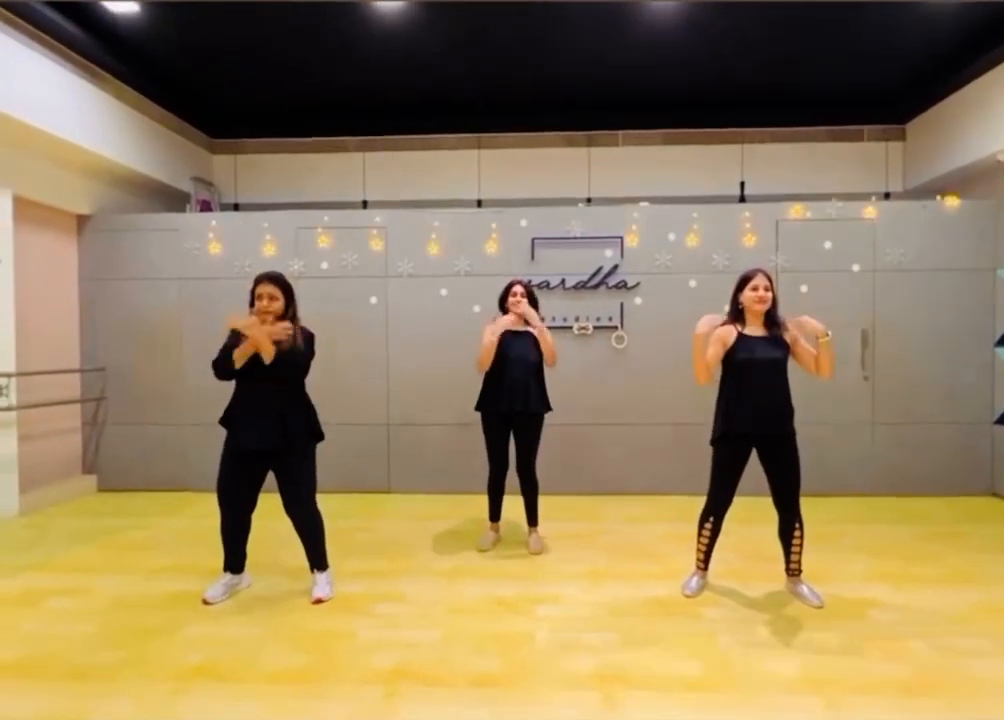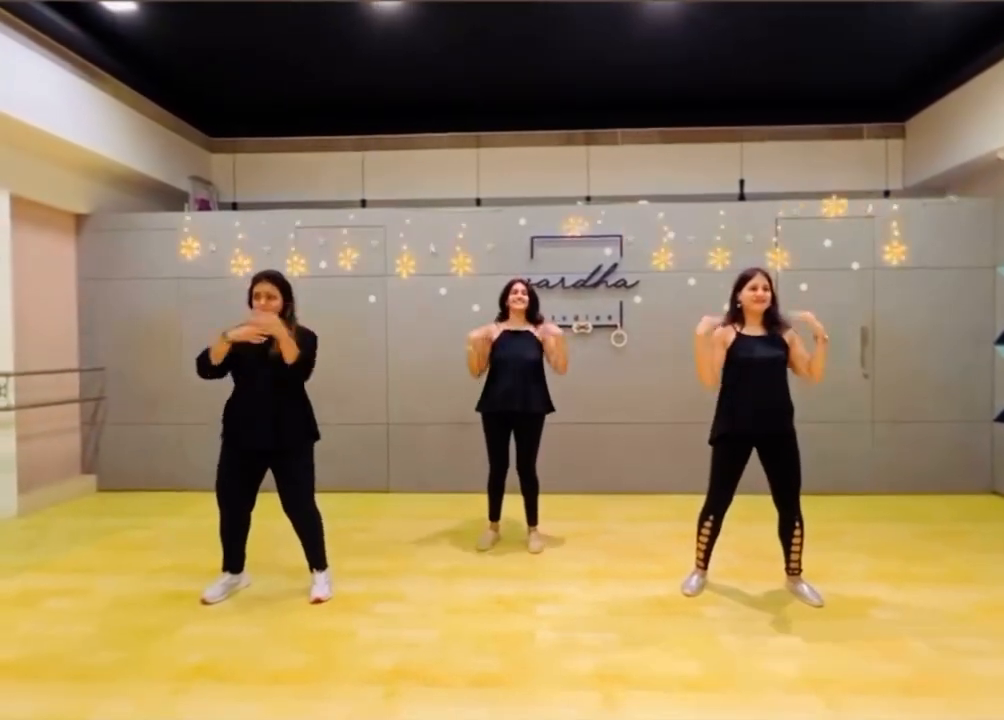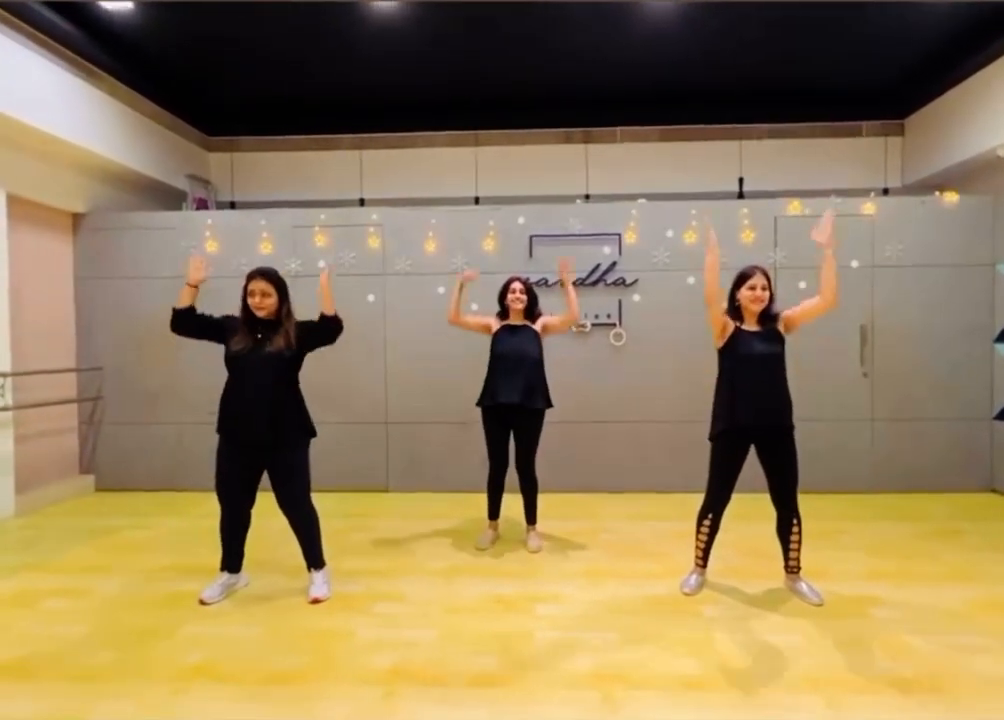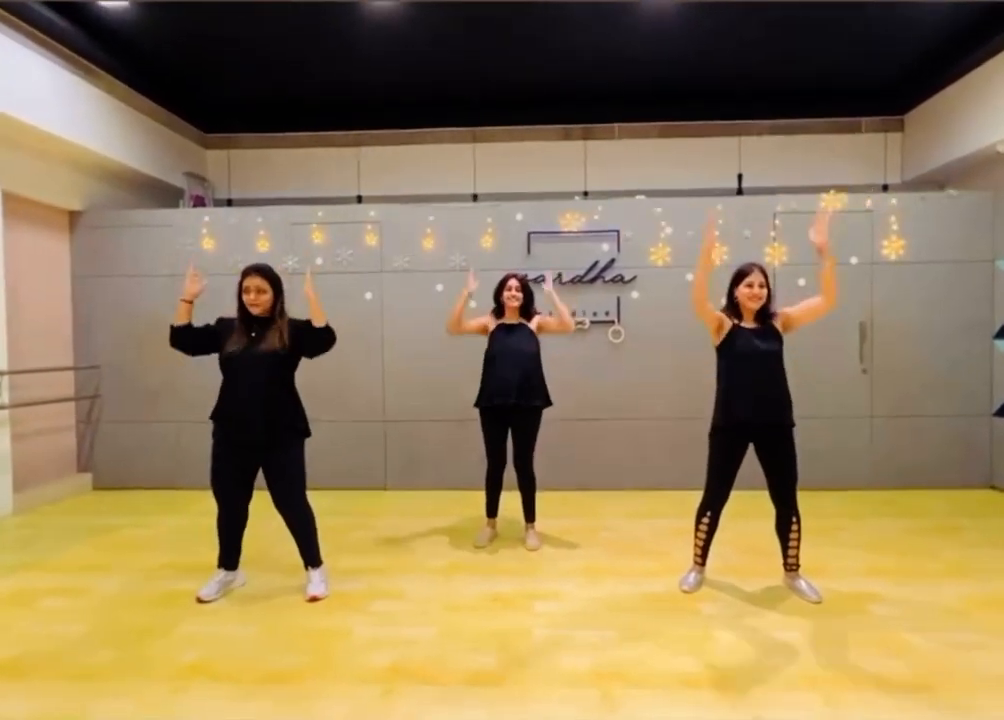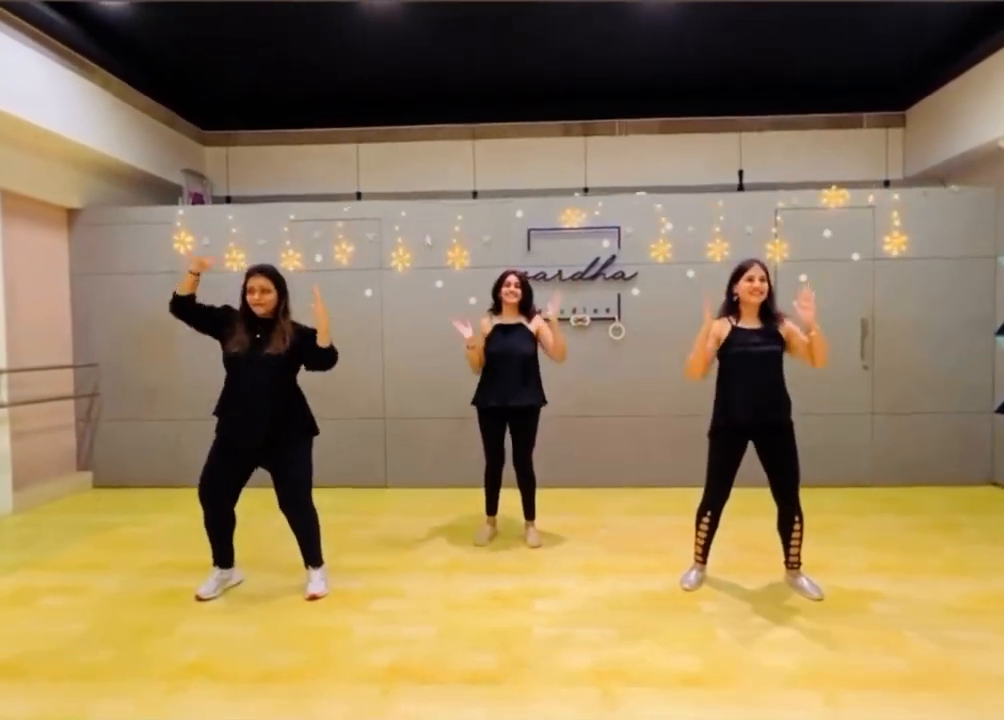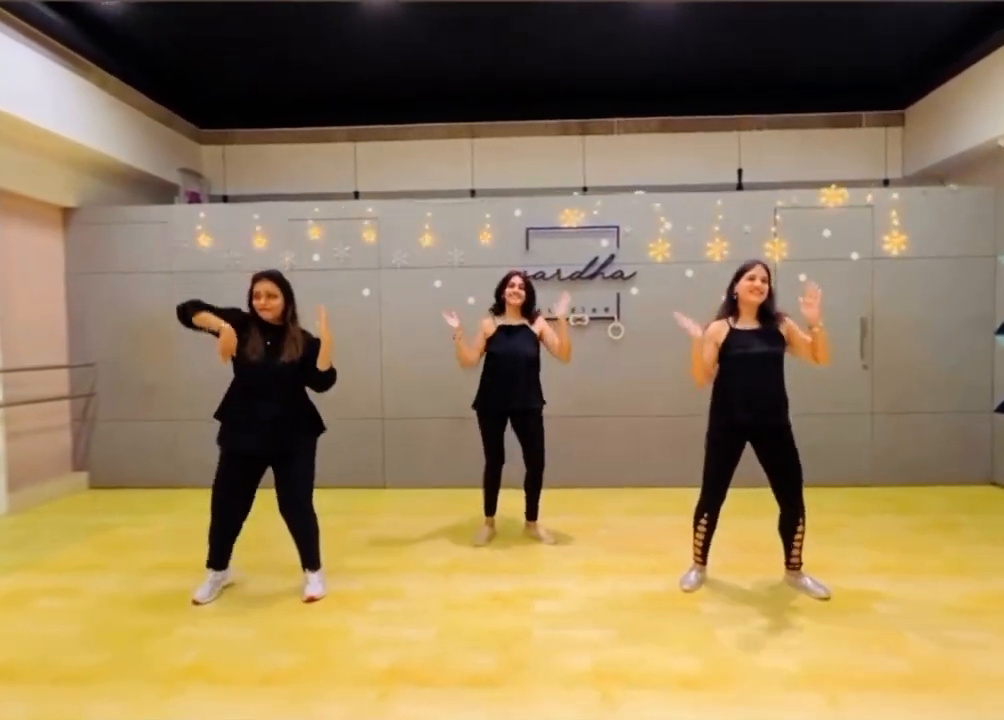
dt=0.2s
person 1, frame 1
left shoulder: (785, 333)
right shoulder: (726, 332)
left elbow: (823, 371)
right elbow: (703, 378)
left wrist: (822, 336)
right wrist: (699, 338)
left hip: (777, 430)
right hip: (734, 429)
left knee: (789, 506)
right knee: (717, 502)
left ankle: (794, 578)
right ankle: (700, 571)
person 1, frame 2
left shoulder: (784, 334)
right shoulder: (725, 333)
left elbow: (813, 375)
right elbow: (710, 381)
left wrist: (820, 336)
right wrist: (701, 339)
left hip: (778, 430)
right hip: (733, 430)
left knee: (790, 506)
right knee: (717, 502)
left ankle: (794, 577)
right ankle: (700, 570)
person 1, frame 3
left shoulder: (780, 324)
right shoulder: (724, 327)
left elbow: (827, 298)
right elbow: (710, 296)
left wrist: (827, 248)
right wrist: (712, 247)
left hip: (776, 429)
right hip: (732, 429)
left knee: (787, 504)
right knee: (715, 502)
left ankle: (793, 576)
right ankle: (698, 569)
person 1, frame 4
left shoulder: (778, 322)
right shoulder: (723, 325)
left elbow: (828, 301)
right elbow: (698, 300)
left wrist: (823, 251)
right wrist: (706, 250)
left hip: (775, 426)
right hip: (730, 426)
left knee: (786, 502)
right knee: (714, 498)
left ankle: (792, 573)
right ankle: (697, 567)
person 1, frame 5
left shoulder: (781, 326)
right shoulder: (721, 328)
left elbow: (818, 361)
right elbow: (694, 373)
left wrist: (810, 325)
right wrist: (706, 336)
left hip: (775, 423)
right hip: (730, 424)
left knee: (789, 499)
right knee: (714, 497)
left ankle: (793, 571)
right ankle: (698, 565)
person 1, frame 6
left shoulder: (781, 326)
right shoulder: (719, 329)
left elbow: (820, 358)
right elbow: (701, 379)
left wrist: (814, 322)
right wrist: (698, 340)
left hip: (773, 424)
right hip: (727, 425)
left knee: (792, 499)
right knee: (711, 497)
left ankle: (795, 571)
right ankle: (698, 566)
person 2, frame 1
left shoulder: (300, 339)
right shoulder: (240, 336)
left elbow: (287, 372)
right elbow: (224, 370)
left wrist: (263, 340)
right wrist: (252, 341)
left hip: (291, 437)
right hip: (244, 436)
left knee: (301, 506)
right knee: (232, 505)
left ankle: (321, 573)
right ankle: (234, 574)
person 2, frame 2
left shoulder: (301, 337)
right shoulder: (239, 335)
left elbow: (299, 373)
right elbow: (207, 368)
left wrist: (281, 336)
right wrist: (229, 338)
left hip: (289, 437)
right hip: (242, 436)
left knee: (300, 505)
right knee: (231, 504)
left ankle: (320, 573)
right ankle: (233, 573)
person 2, frame 3
left shoulder: (296, 332)
right shoulder: (232, 329)
left elbow: (331, 330)
right elbow: (182, 325)
left wrist: (325, 289)
right wrist: (192, 284)
left hip: (285, 435)
right hip: (238, 435)
left knee: (296, 503)
right knee: (232, 504)
left ankle: (318, 571)
right ankle: (231, 573)
person 2, frame 4
left shoulder: (291, 332)
right shoulder: (227, 331)
left elbow: (324, 340)
right elbow: (182, 340)
left wrist: (312, 299)
right wrist: (188, 297)
left hip: (280, 435)
right hip: (232, 434)
left knee: (291, 502)
right knee: (229, 503)
left ankle: (315, 570)
right ankle: (228, 571)
person 2, frame 5
left shoulder: (294, 334)
right shoulder: (230, 324)
left elbow: (325, 360)
right elbow: (182, 309)
left wrist: (321, 314)
right wrist: (194, 272)
left hip: (287, 434)
right hip: (236, 432)
left knee: (296, 502)
right knee: (213, 497)
left ankle: (316, 569)
right ankle: (224, 569)
person 2, frame 6
left shoulder: (302, 341)
right shoulder: (240, 327)
left elbow: (322, 382)
right elbow: (186, 311)
left wrist: (326, 339)
right wrist: (221, 326)
left hip: (293, 438)
right hip: (243, 436)
left knee: (297, 505)
right knee: (226, 505)
left ankle: (313, 572)
right ankle: (217, 571)
person 3, frame 1
left shoulder: (538, 330)
right shoulder: (494, 328)
left elbow: (551, 361)
right elbow: (482, 367)
left wrist: (537, 325)
right wrist: (495, 334)
left hip: (529, 408)
right hip: (495, 408)
left knee: (526, 468)
right knee: (497, 468)
left ankle: (533, 530)
right ankle: (494, 528)
person 3, frame 2
left shoulder: (540, 331)
right shoulder: (493, 330)
left elbow: (561, 368)
right elbow: (476, 372)
left wrist: (559, 339)
right wrist: (472, 345)
left hip: (530, 409)
right hip: (496, 408)
left knee: (527, 468)
right knee: (497, 468)
left ankle: (533, 529)
right ankle: (493, 527)
person 3, frame 3
left shoulder: (539, 324)
right shoulder: (493, 324)
left elbow: (571, 319)
right elbow: (454, 319)
left wrist: (567, 283)
right wrist: (460, 285)
left hip: (530, 406)
right hip: (495, 404)
left knee: (525, 466)
right knee: (497, 465)
left ankle: (531, 528)
right ankle: (492, 526)
person 3, frame 4
left shoulder: (535, 323)
right shoulder: (489, 323)
left elbow: (568, 324)
right elbow: (453, 327)
left wrist: (552, 293)
right wrist: (467, 293)
left hip: (528, 404)
right hip: (493, 404)
left knee: (523, 464)
right knee: (495, 464)
left ankle: (530, 527)
right ankle: (490, 524)
person 3, frame 5
left shoulder: (534, 322)
right shoulder: (487, 323)
left elbow: (559, 356)
right elbow: (477, 367)
left wrist: (554, 321)
right wrist: (470, 342)
left hip: (525, 403)
right hip: (490, 403)
left knee: (523, 462)
right knee: (494, 462)
left ankle: (530, 524)
right ankle: (490, 522)
person 3, frame 6
left shoulder: (537, 324)
right shoulder: (489, 324)
left elbow: (564, 357)
right elbow: (468, 362)
left wrist: (562, 320)
right wrist: (457, 334)
left hip: (528, 404)
right hip: (491, 403)
left knee: (536, 462)
right knee: (494, 462)
left ankle: (532, 523)
right ankle: (489, 523)
